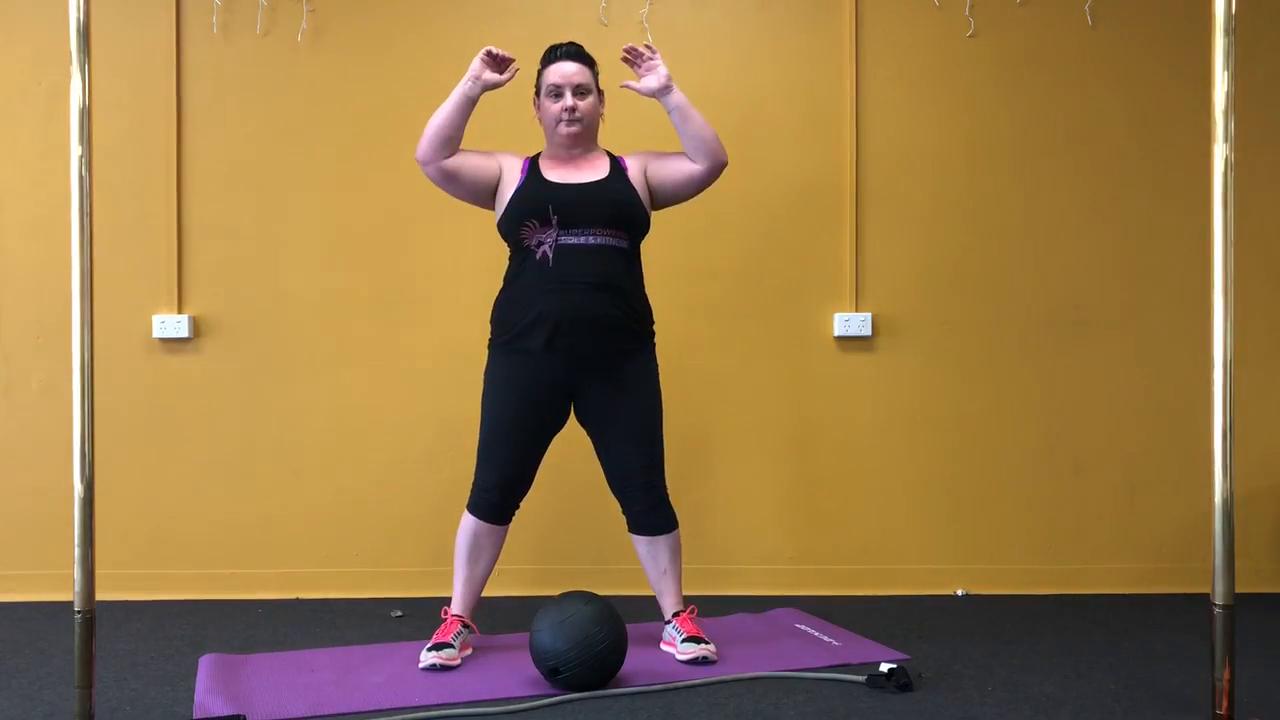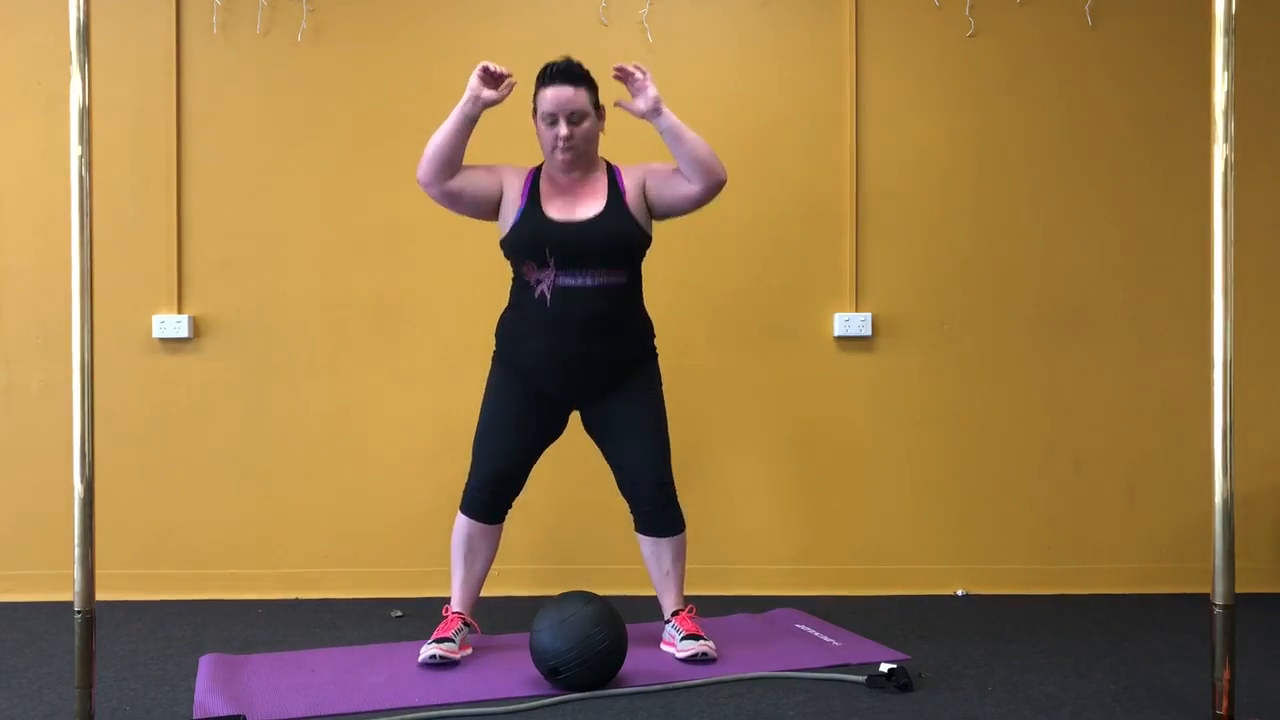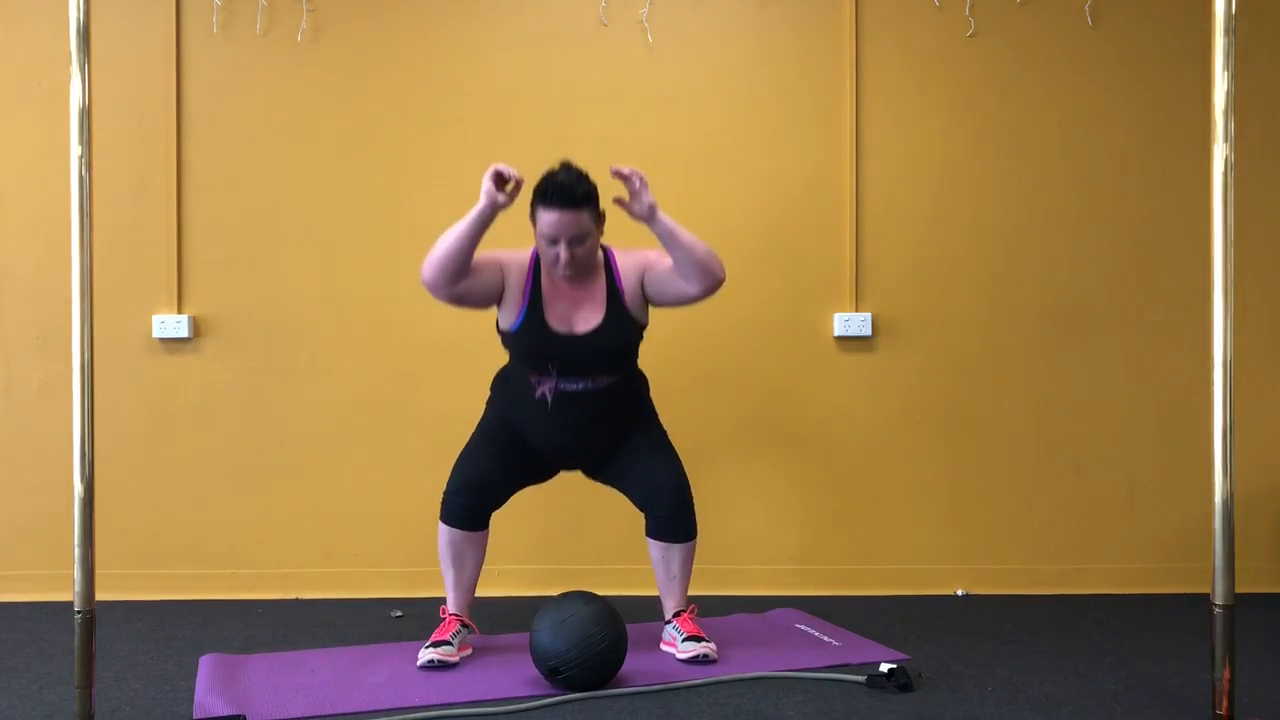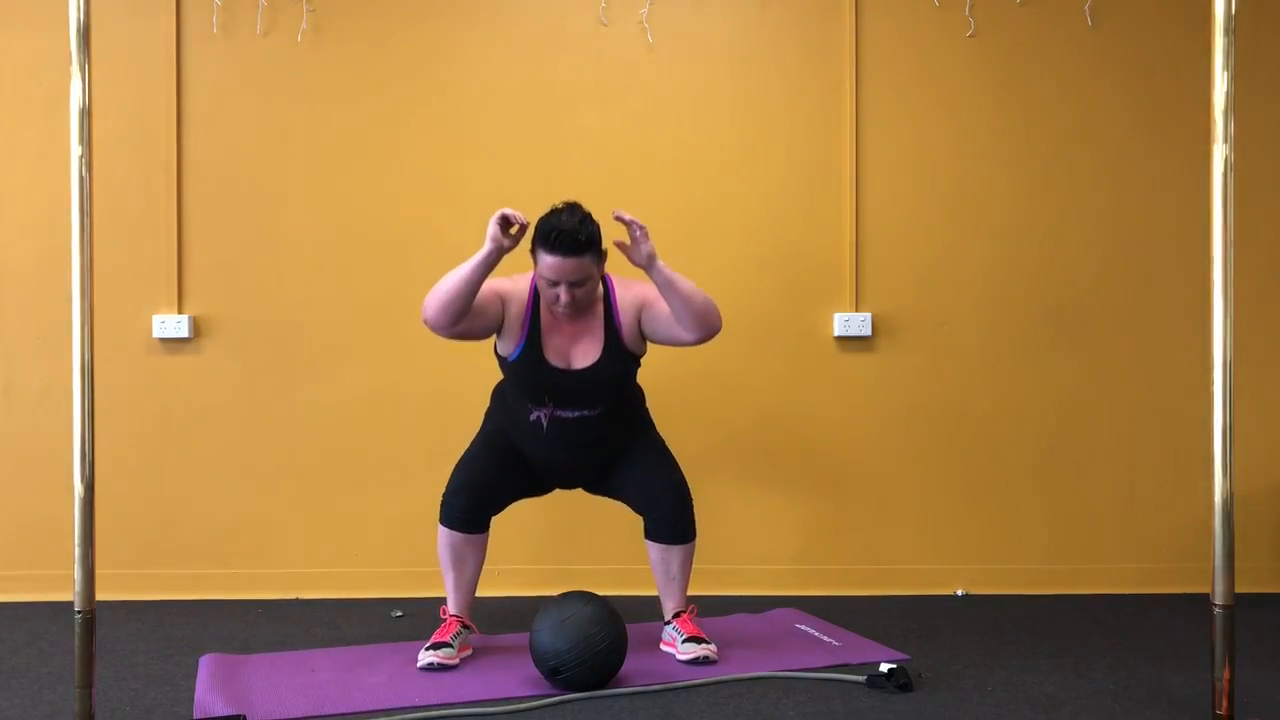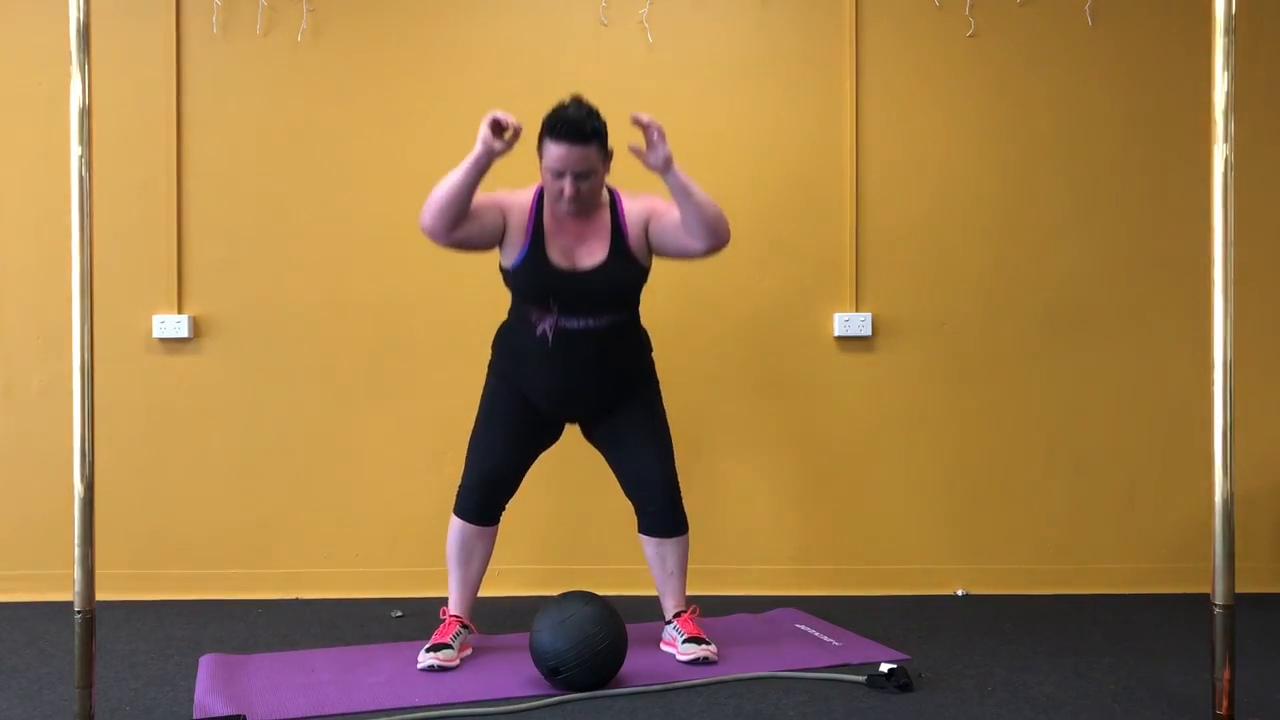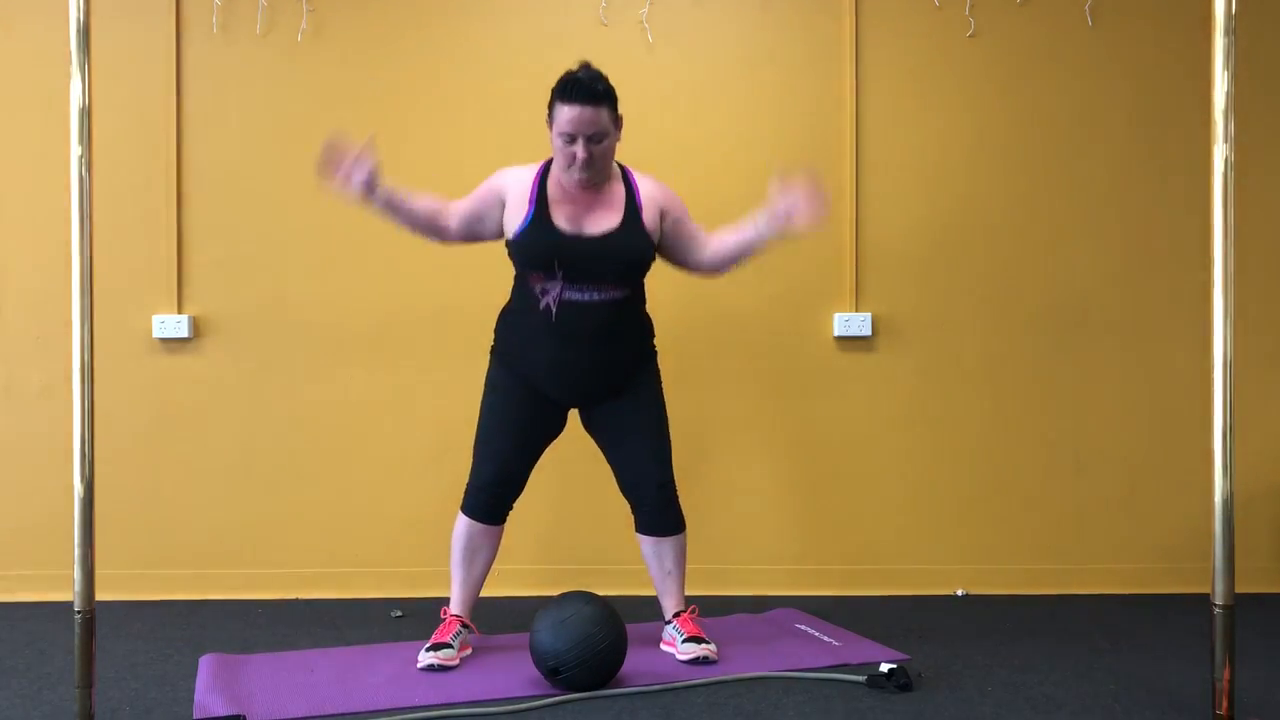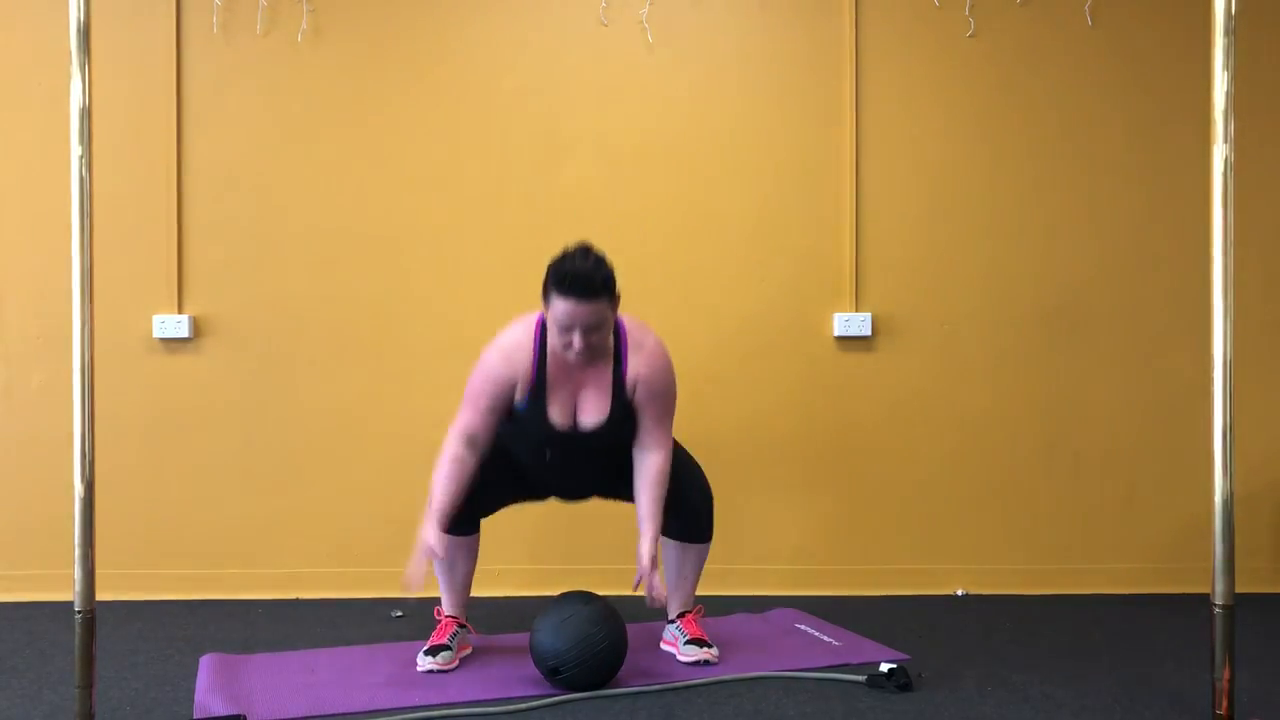
dt=0.4s
person 1, frame 1
left shoulder: (635, 173)
right shoulder: (510, 174)
left elbow: (710, 162)
right elbow: (432, 159)
left wrist: (666, 93)
right wrist: (472, 86)
left hip: (619, 358)
right hip: (526, 354)
left knee: (642, 489)
right knee: (495, 487)
left ankle: (677, 620)
right ankle: (457, 622)
person 1, frame 2
left shoulder: (635, 185)
right shoulder: (511, 187)
left elbow: (708, 181)
right elbow: (433, 180)
left wrist: (657, 114)
right wrist: (471, 105)
left hip: (621, 374)
right hip: (527, 372)
left knee: (652, 487)
right knee: (488, 485)
left ankle: (677, 619)
right ankle: (457, 620)
person 1, frame 3
left shoulder: (633, 272)
right shoulder: (509, 274)
left elbow: (707, 279)
right elbow: (436, 279)
left wrist: (655, 219)
right wrist: (483, 212)
left hip: (619, 429)
right hip: (523, 428)
left knee: (671, 496)
right knee: (465, 493)
left ankle: (678, 622)
right ankle: (455, 623)
person 1, frame 4
left shoulder: (631, 303)
right shoulder: (510, 301)
left elbow: (704, 327)
right elbow: (436, 318)
left wrist: (654, 266)
right wrist: (489, 254)
left hip: (616, 443)
right hip: (520, 441)
left knee: (670, 500)
right knee: (463, 497)
left ankle: (678, 622)
right ankle: (455, 625)
person 1, frame 5
left shoulder: (638, 217)
right shoulder: (513, 213)
left elbow: (711, 238)
right elbow: (436, 227)
left wrist: (669, 172)
right wrist: (481, 158)
left hip: (620, 390)
right hip: (524, 385)
left knee: (658, 490)
right knee: (480, 489)
left ankle: (678, 620)
right ankle: (456, 623)
person 1, frame 6
left shoulder: (649, 198)
right shoulder: (516, 187)
left elbow: (705, 254)
right elbow: (449, 223)
left wrist: (772, 223)
right wrist: (379, 194)
left hip: (623, 379)
right hip: (526, 372)
left knee: (654, 492)
right knee: (489, 487)
left ankle: (678, 625)
right ankle: (455, 624)
person 1, frame 7
left shoulder: (645, 354)
right shoulder: (511, 352)
left elbow: (652, 449)
right elbow: (466, 437)
left wrist: (649, 541)
right wrist: (433, 528)
left hip: (613, 462)
right hip: (524, 461)
left knee: (691, 496)
right knee: (454, 501)
left ankle: (682, 620)
right ankle: (452, 623)
